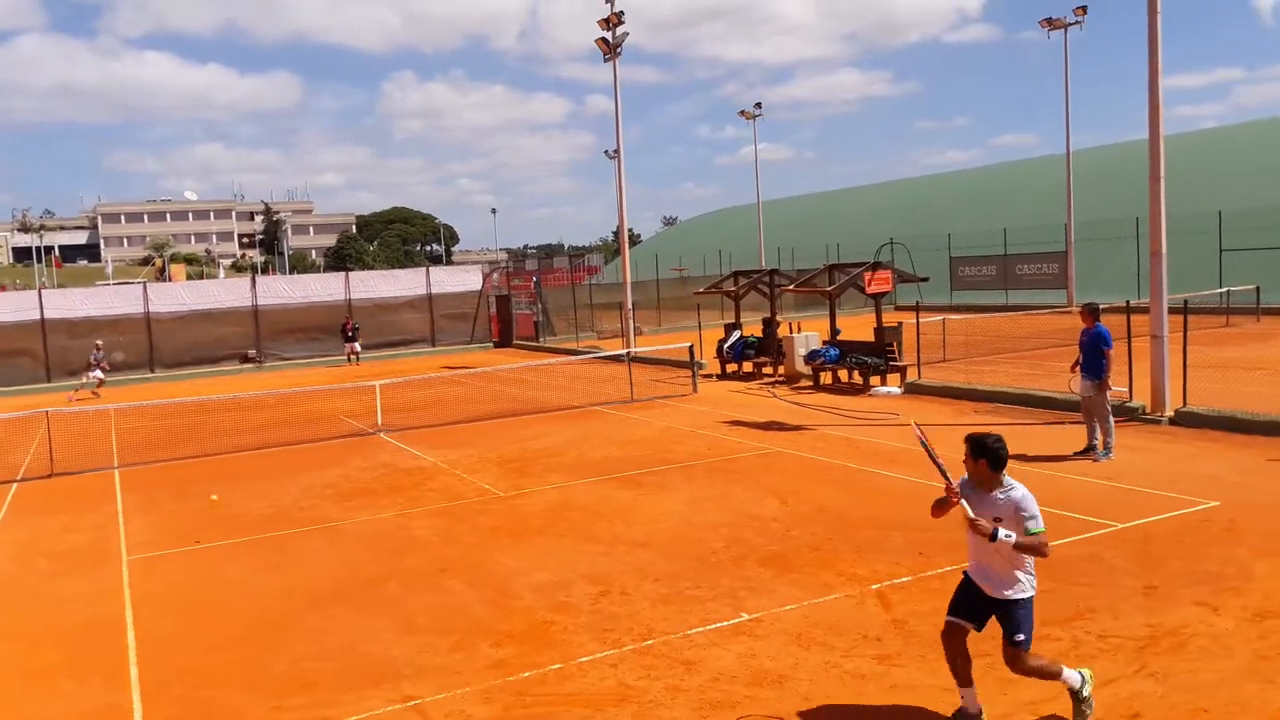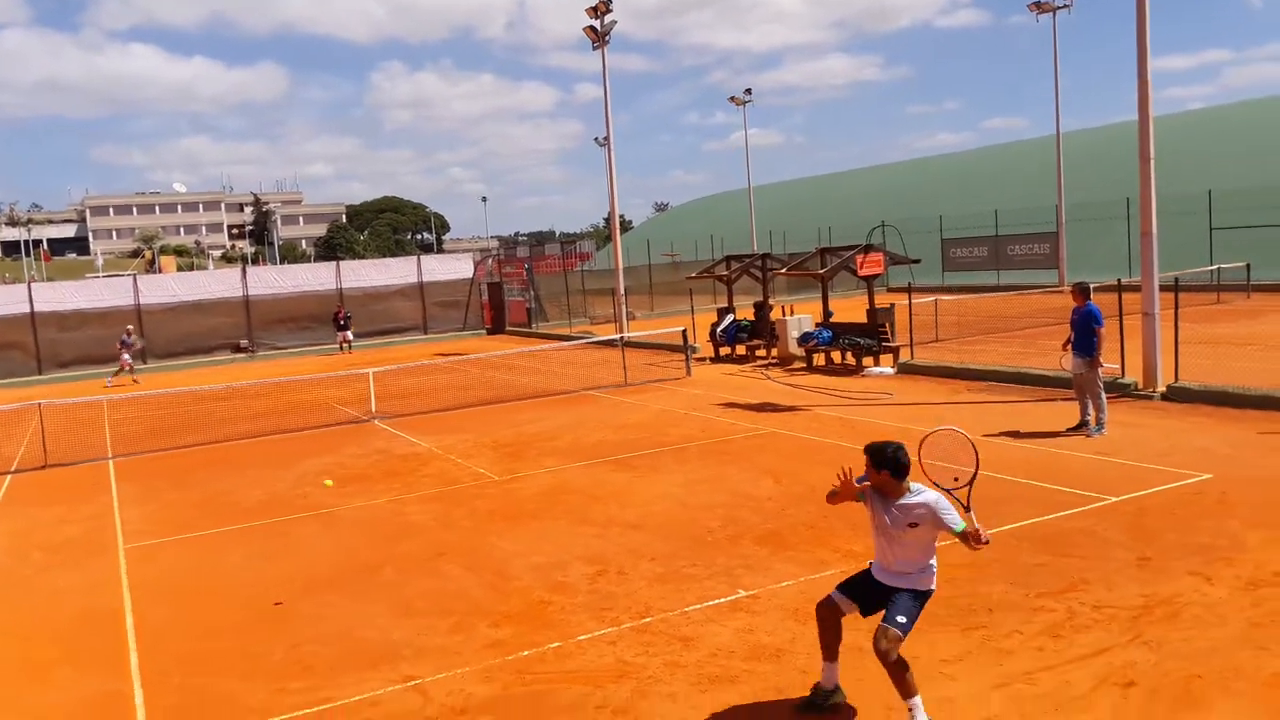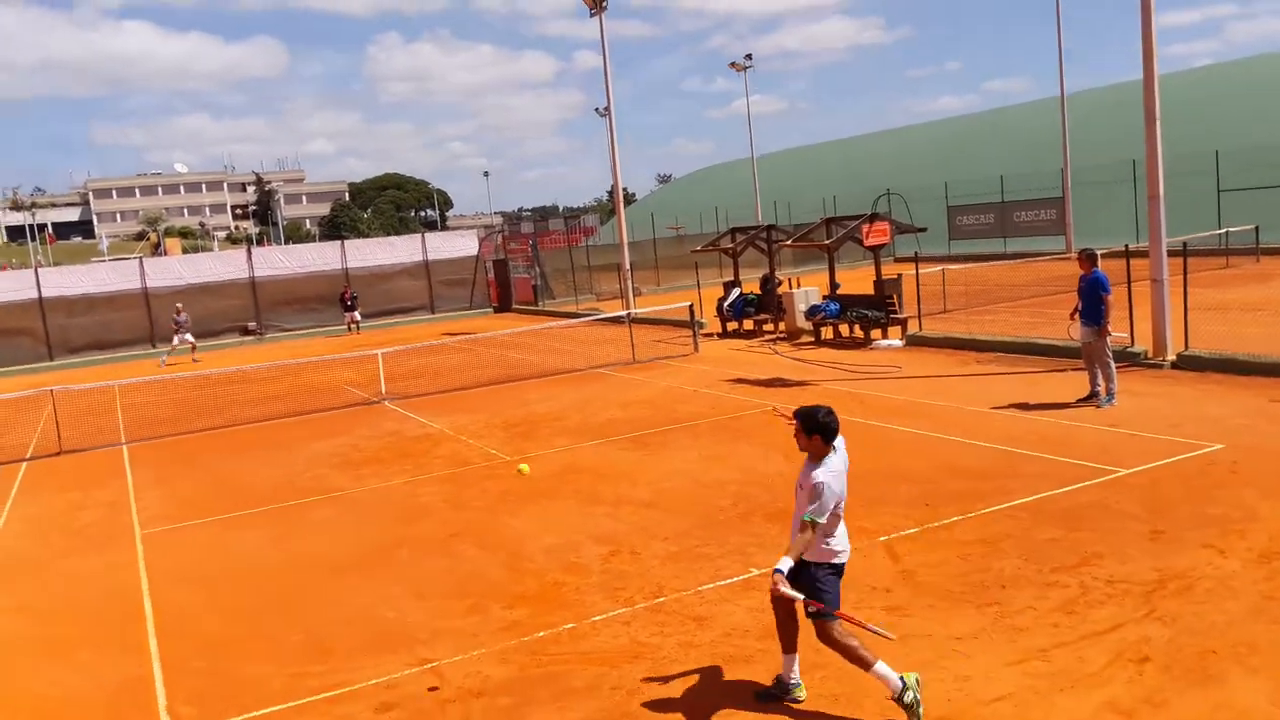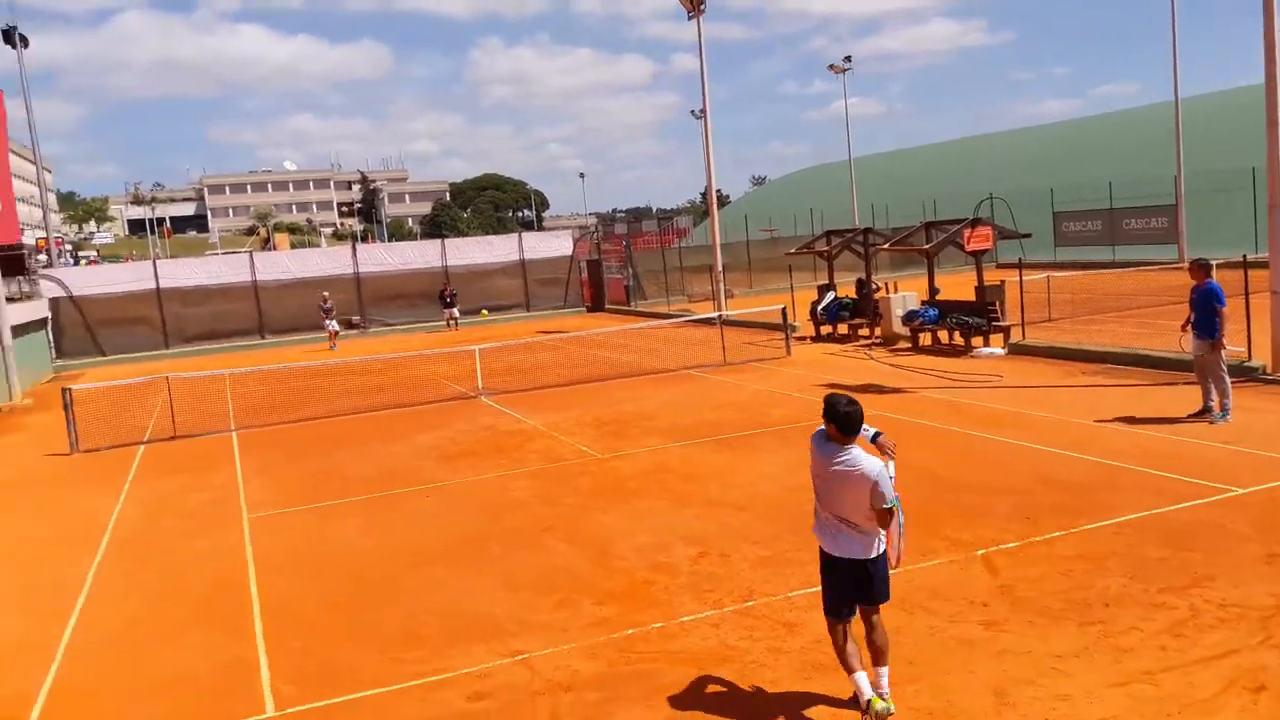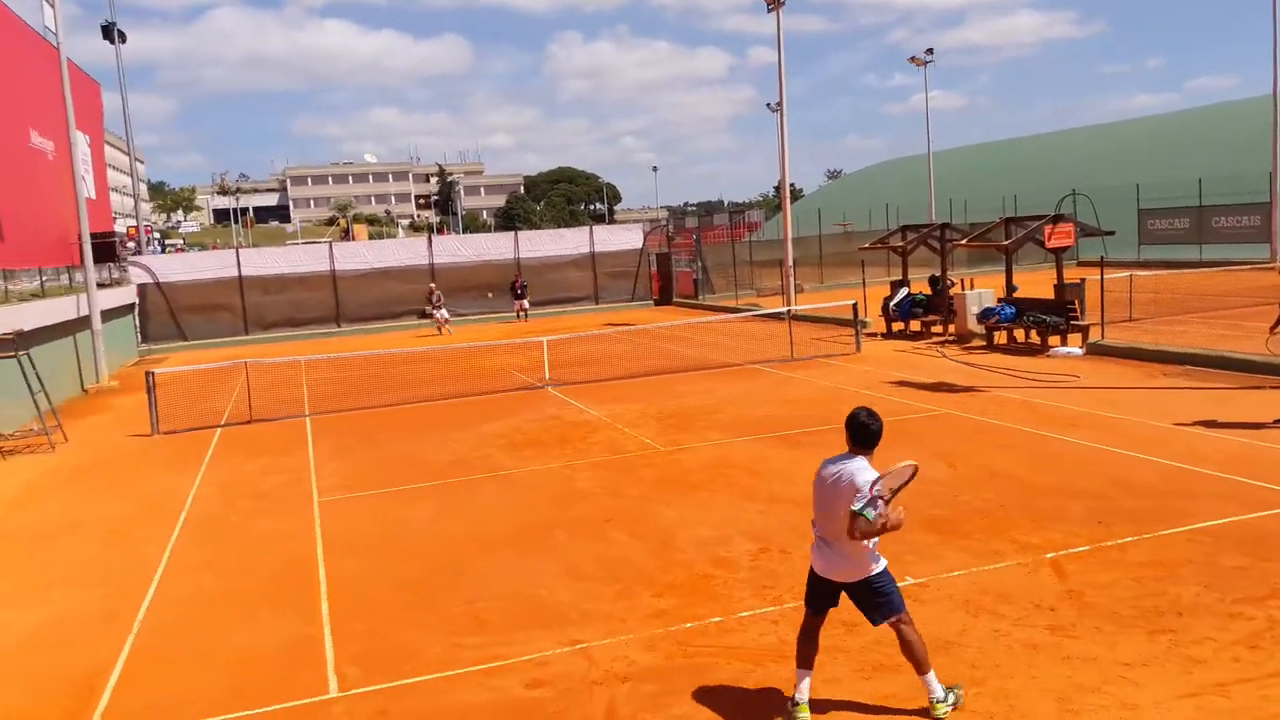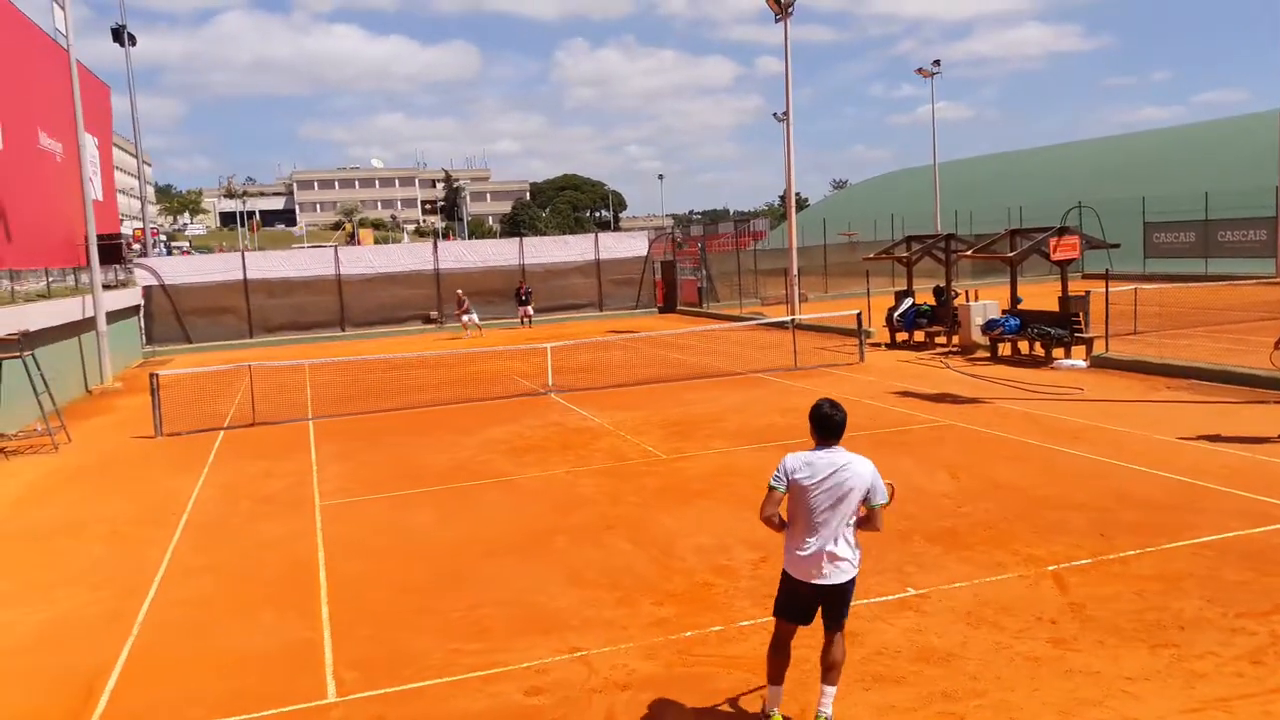
dt=0.3s
person 1, frame 1
left shoulder: (1020, 499)
right shoulder: (969, 484)
left elbow: (1042, 547)
right elbow: (936, 511)
left wrist: (995, 534)
right wrist: (948, 500)
left hip: (1014, 588)
right hip: (978, 577)
left knee: (1018, 661)
right knee: (951, 635)
left ankle: (1077, 682)
person 1, frame 2
left shoulder: (930, 502)
right shoulder: (870, 486)
left elbow: (968, 538)
right elbow: (832, 498)
left wrist: (979, 538)
right wrist: (846, 490)
left hip: (914, 585)
right hip: (881, 573)
left knee: (884, 646)
right knee: (827, 610)
right ankle: (829, 687)
person 1, frame 3
left shoulder: (822, 481)
right shoulder: (835, 445)
left elbow: (807, 534)
right elbow: (832, 432)
left wrist: (782, 568)
right wrist: (802, 421)
left hip: (819, 557)
right hip: (816, 550)
left knee: (828, 632)
right knee: (780, 601)
left ankle: (900, 685)
right ankle: (789, 681)
person 1, frame 4
left shoulder: (819, 442)
right shoulder: (875, 468)
left elbow: (836, 434)
right elbow: (887, 521)
left wrist: (874, 434)
left hip: (834, 552)
right hip: (868, 552)
left knee: (839, 630)
right knee: (872, 618)
right ankle: (881, 693)
person 1, frame 5
left shoulder: (825, 467)
right shoulder: (866, 478)
right elbow: (856, 532)
right wrist: (891, 521)
left hip: (822, 563)
right hip: (861, 568)
left knee: (812, 622)
right knee: (904, 625)
person 1, frame 6
left shoulder: (793, 463)
right shoulder: (864, 468)
left elbow: (766, 513)
right elbow: (876, 523)
left wrist: (787, 527)
left hip: (800, 567)
right hip: (841, 569)
left knee: (783, 633)
right knee: (834, 636)
